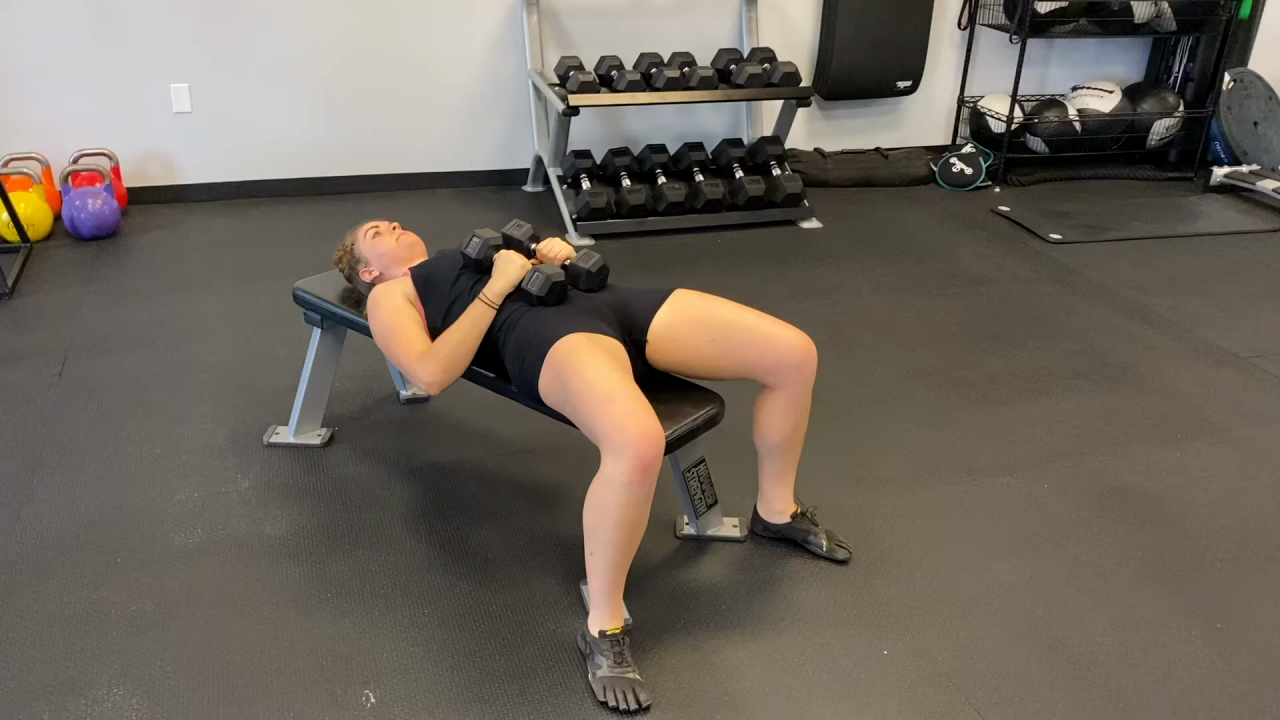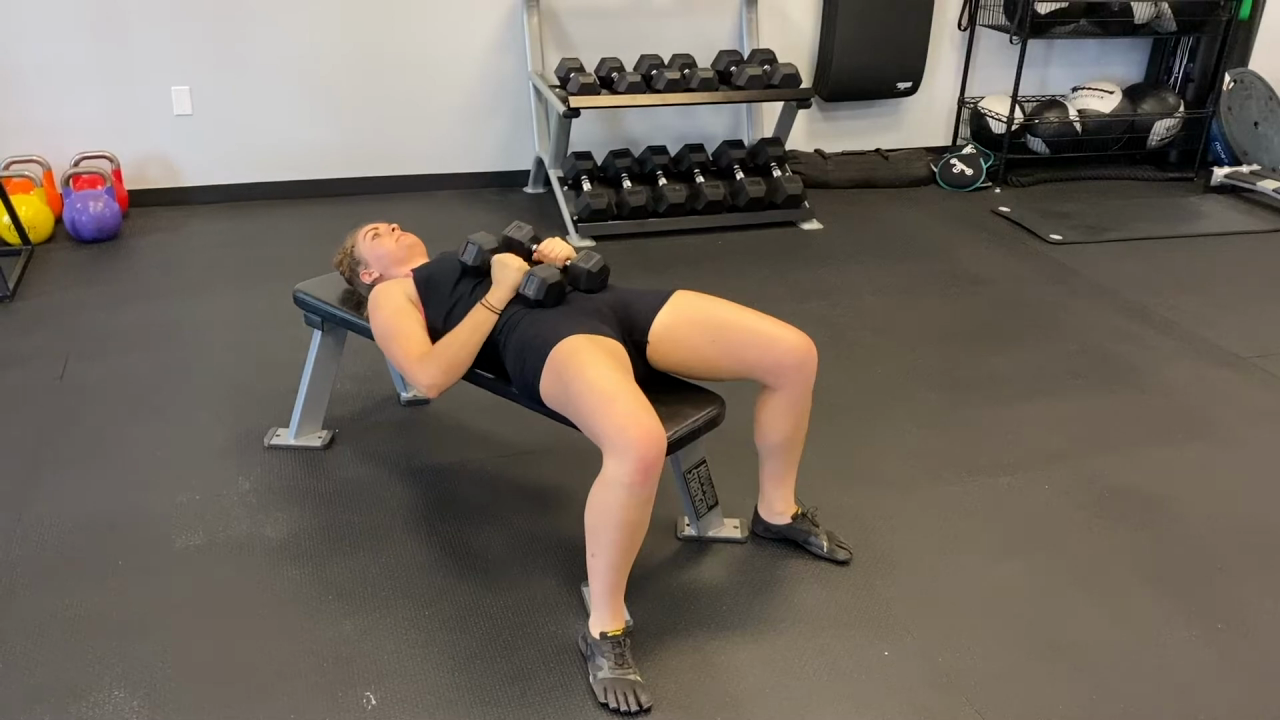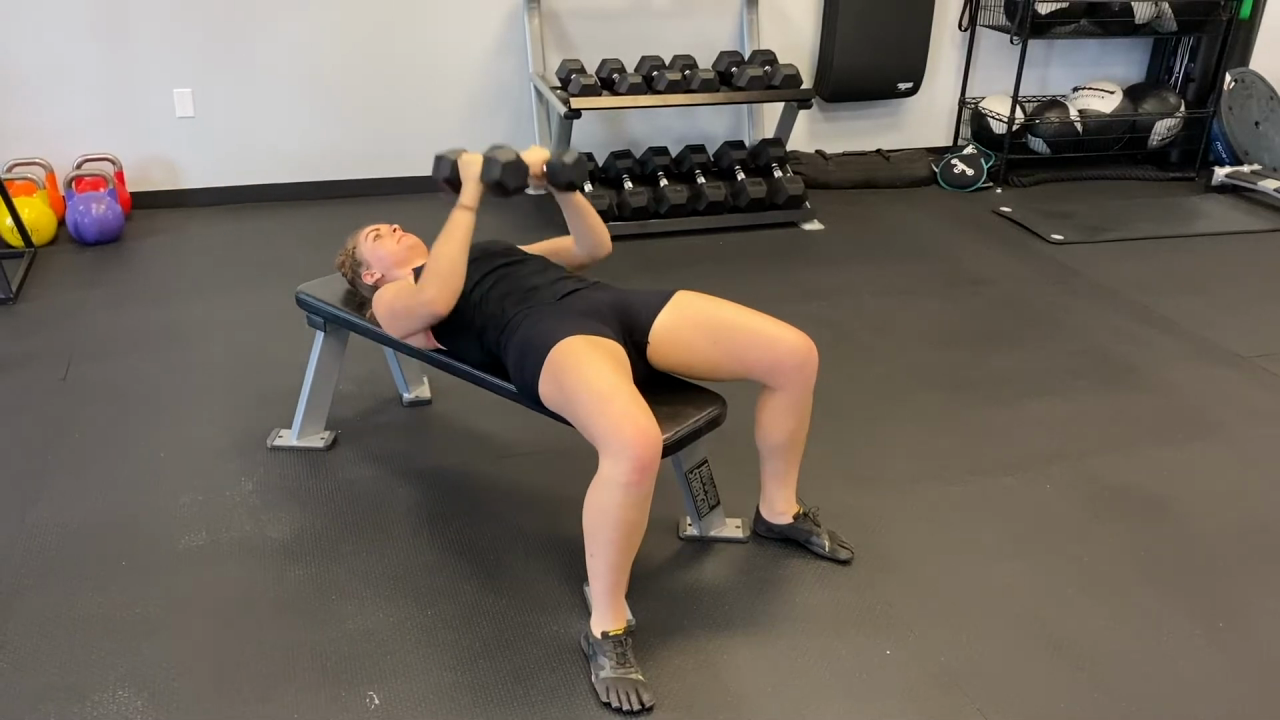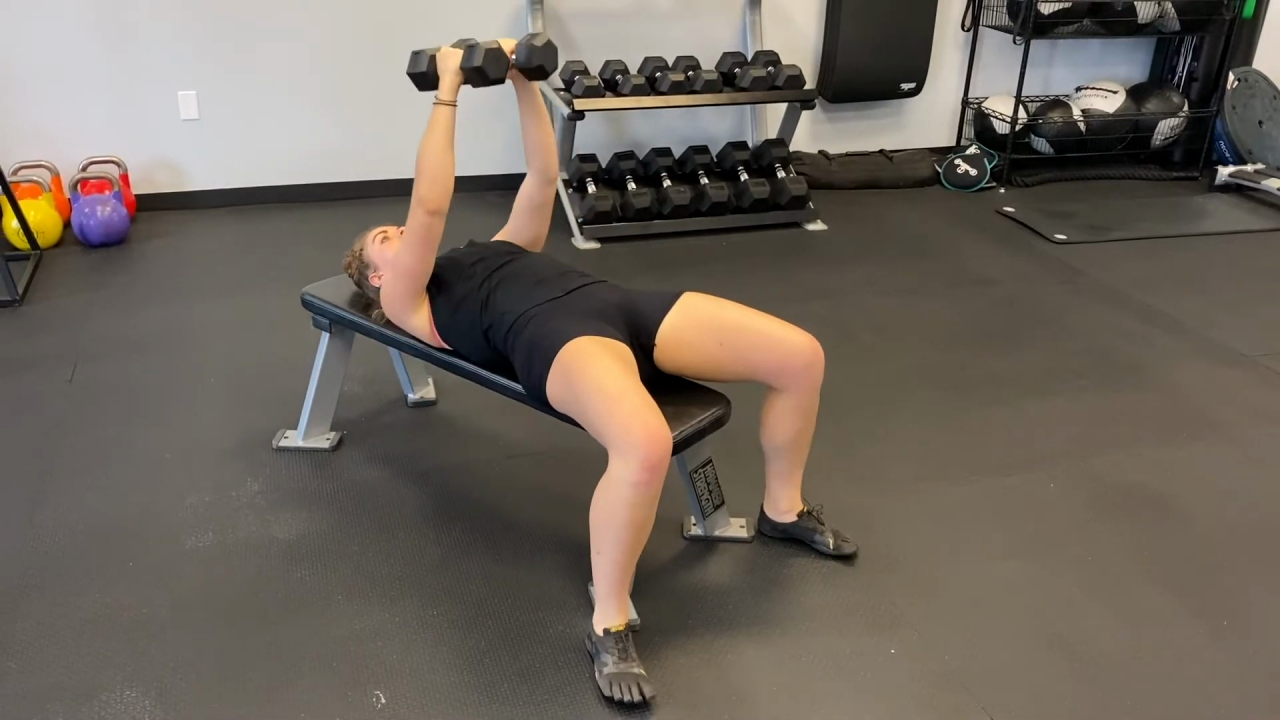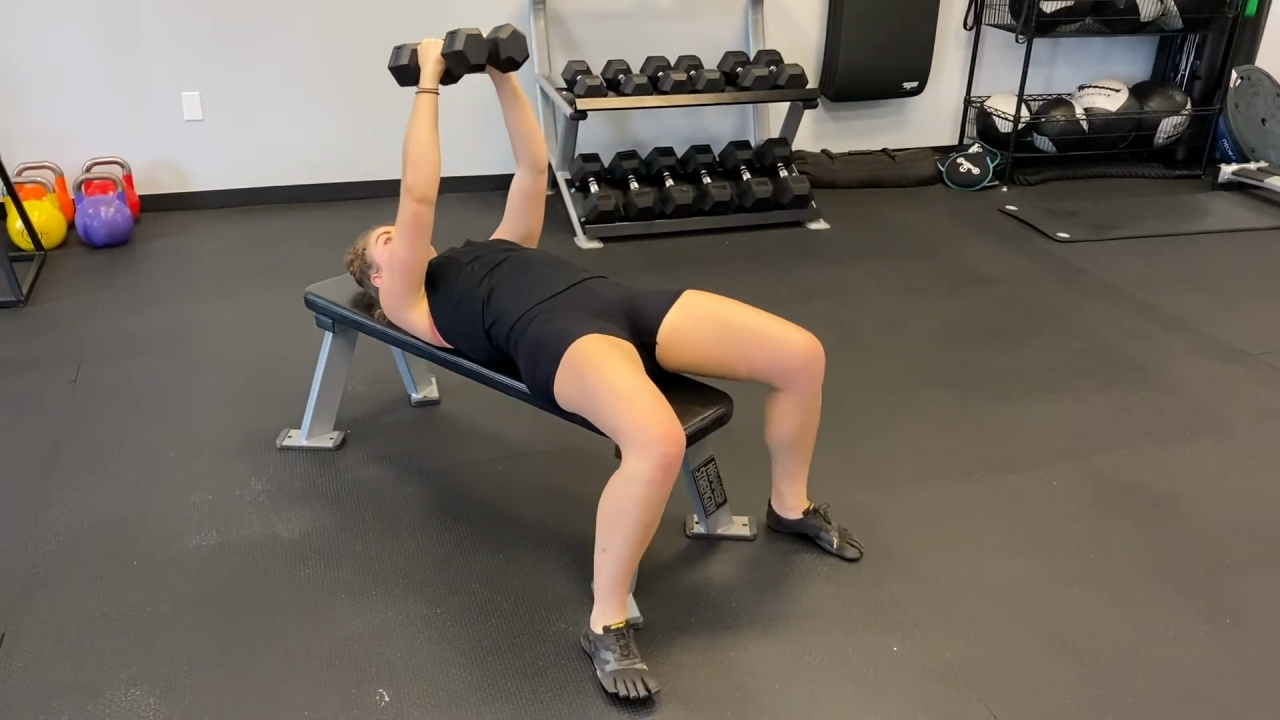
dt=0.7s
person 1, frame 1
right shoulder: (390, 295)
right elbow: (431, 373)
left wrist: (567, 254)
right wrist: (495, 288)
right hip: (544, 329)
left knee: (794, 354)
right knee: (637, 443)
left ankle: (776, 511)
right ankle: (603, 629)
person 1, frame 2
right shoulder: (391, 295)
right elbow: (430, 376)
left wrist: (568, 257)
right wrist: (497, 295)
right hip: (545, 331)
left knee: (793, 354)
right knee: (638, 445)
left ankle: (777, 511)
right ankle: (604, 630)
person 1, frame 3
left shoulder: (497, 251)
right shoulder: (394, 307)
left elbow: (594, 246)
right elbow: (435, 300)
left wrist: (559, 183)
right wrist: (468, 197)
left hip: (607, 301)
right hip: (544, 332)
left knee: (794, 354)
right knee: (635, 445)
left ankle: (778, 511)
right ankle: (606, 629)
person 1, frame 4
left shoulder: (497, 251)
right shoulder: (407, 300)
left elbow: (543, 176)
right elbow: (430, 203)
left wrist: (523, 83)
right wrist: (447, 92)
left hip: (618, 304)
right hip: (553, 334)
left knee: (801, 357)
right knee: (645, 447)
left ankle: (783, 509)
right ankle: (609, 627)
person 1, frame 5
left shoulder: (493, 249)
right shoulder: (407, 301)
left elbow: (533, 168)
right elbow: (419, 195)
left wrist: (501, 76)
right wrist: (428, 84)
left hip: (620, 303)
right hip: (555, 334)
left knee: (802, 355)
right knee: (658, 444)
left ankle: (790, 506)
right ankle: (606, 625)
